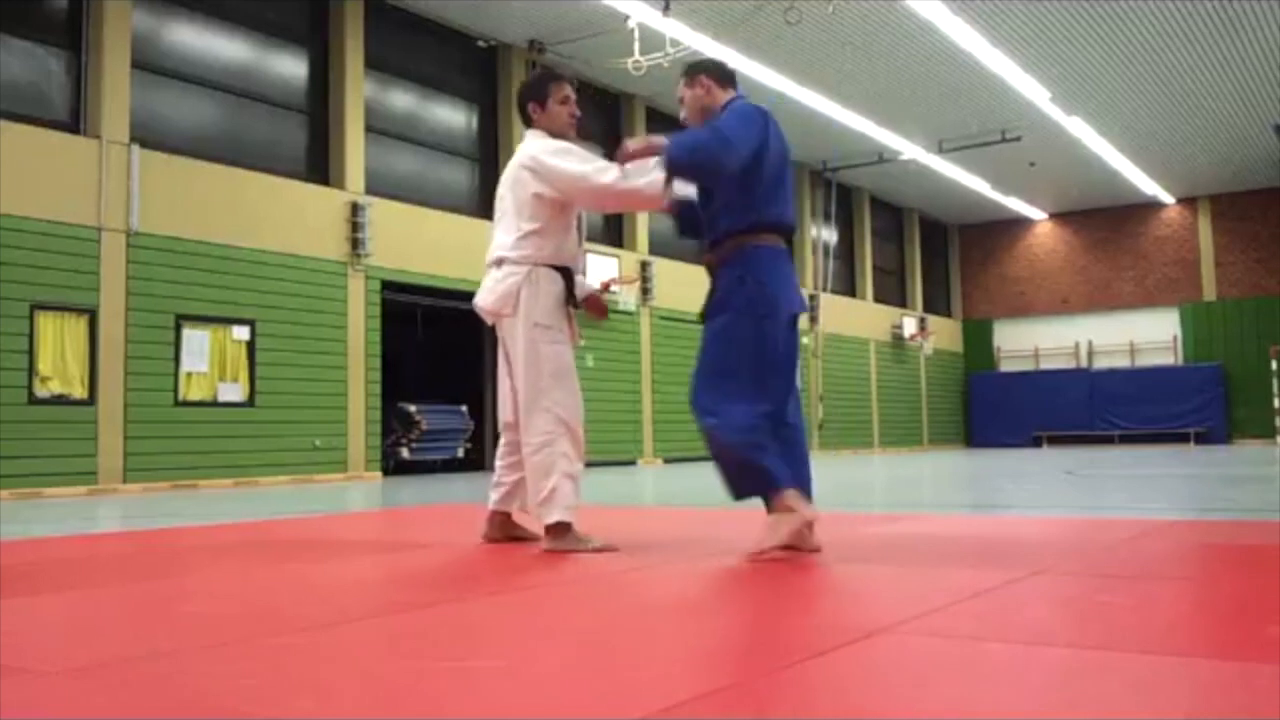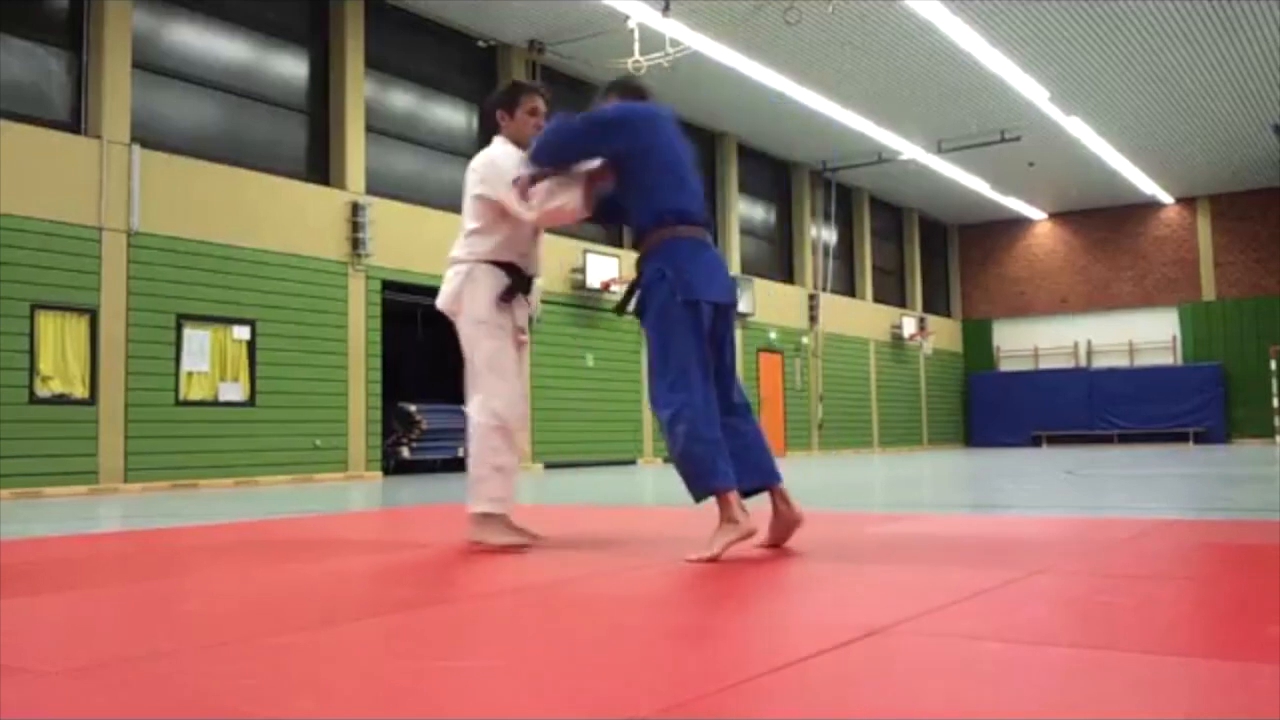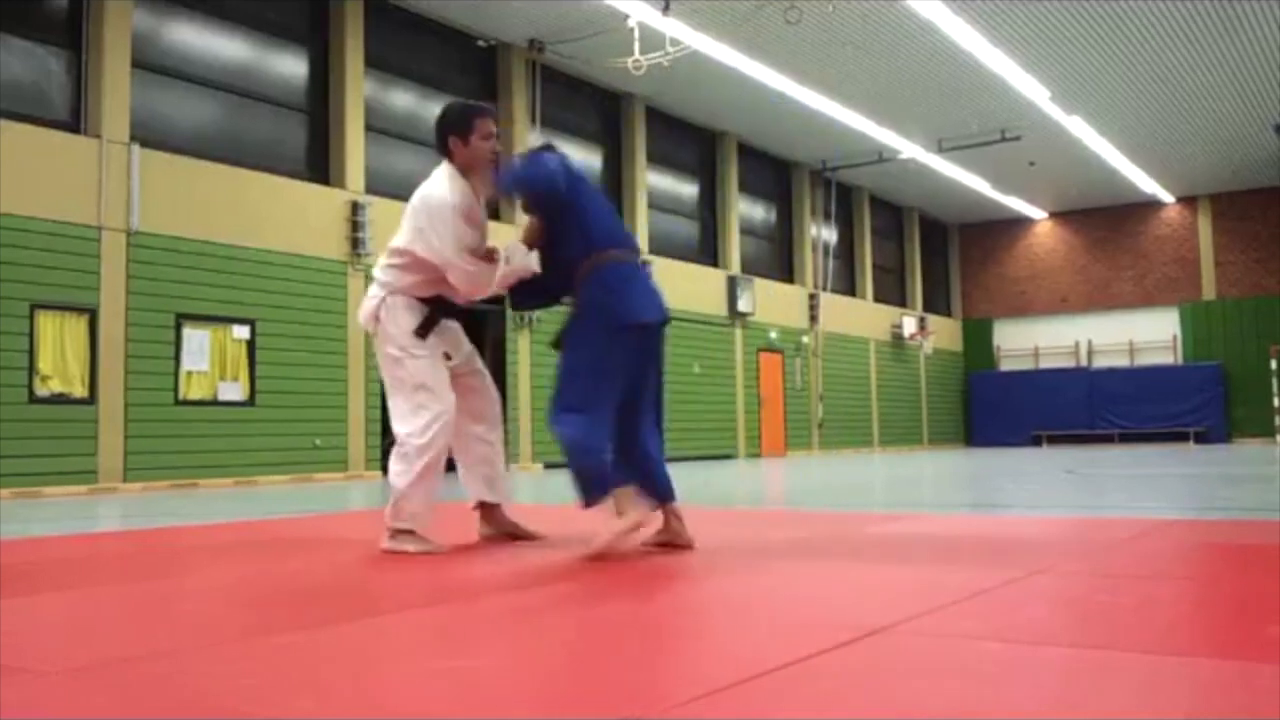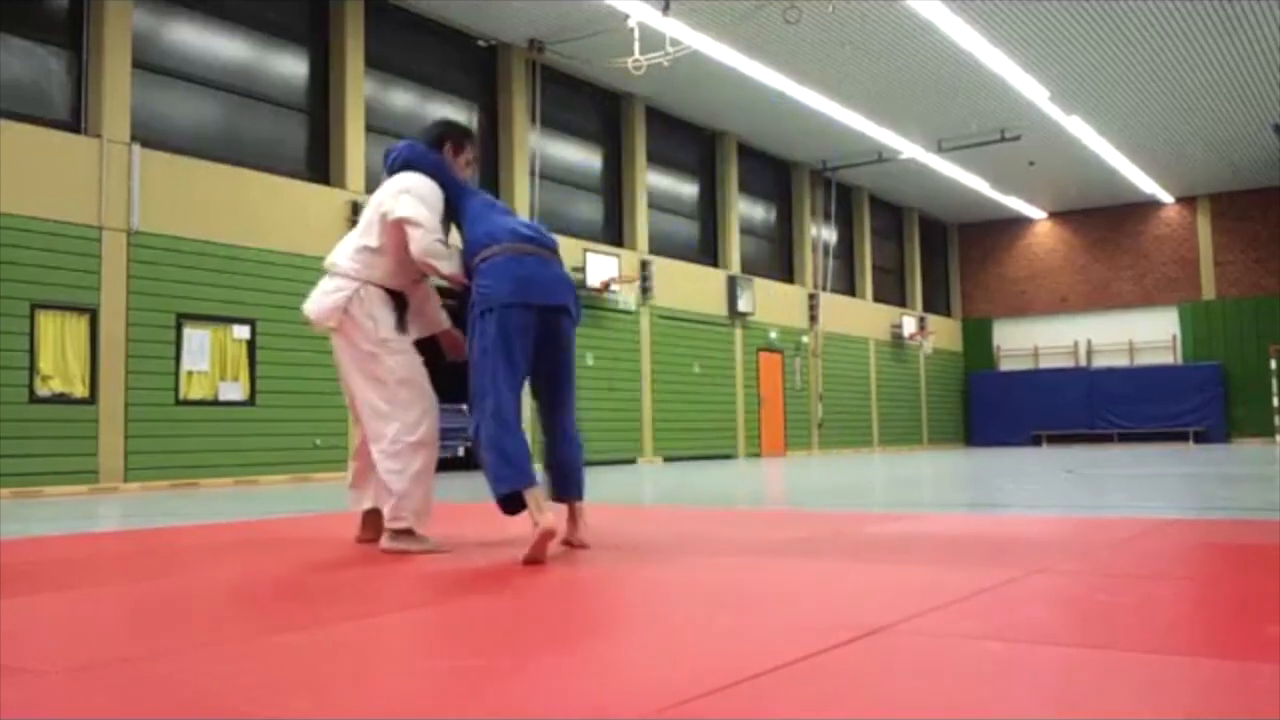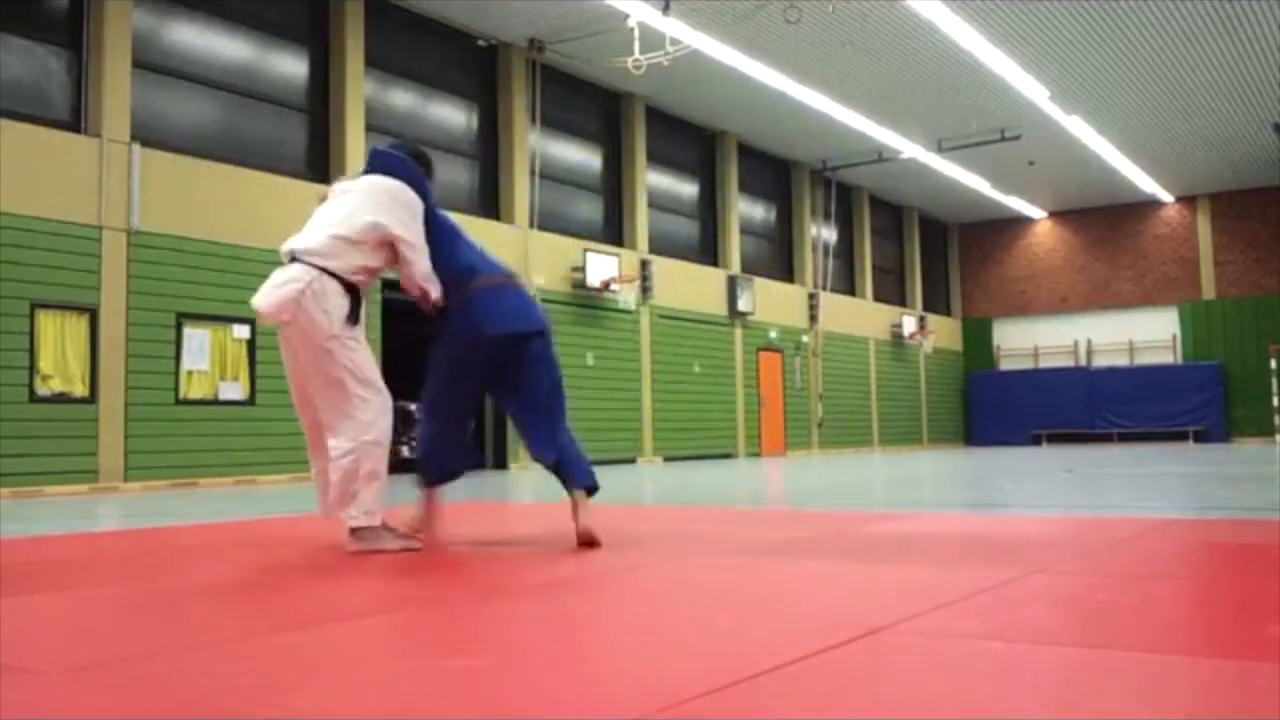
dt=0.4s
person 1, frame 1
left shoulder: (537, 162)
right shoulder: (543, 155)
right elbow: (606, 184)
left wrist: (582, 289)
left hip: (525, 290)
right hip: (531, 291)
left knee: (524, 411)
right knee: (552, 408)
left ankle: (501, 514)
right ankle: (558, 525)
person 1, frame 2
left shoulder: (512, 166)
right shoulder: (496, 160)
right elbow: (539, 203)
left wrist: (521, 305)
right wrist: (597, 181)
left hip: (503, 295)
right hip: (484, 290)
left knee: (497, 404)
right knee: (499, 401)
left ankle: (490, 513)
right ankle: (489, 513)
person 1, frame 3
left shoulder: (467, 188)
right shoulder: (440, 200)
right elbow: (472, 279)
right wrist: (526, 256)
left hip: (434, 315)
right hip: (402, 314)
left knee: (478, 405)
right knee: (430, 415)
left ankle: (491, 514)
right ankle: (401, 527)
person 1, frame 4
left shoulder: (410, 189)
right shoulder: (421, 186)
left elbow: (414, 274)
right elbow: (425, 250)
left wrist: (443, 327)
right wrist: (466, 271)
left hip: (361, 303)
right hip: (361, 304)
left knee: (383, 418)
right knee: (409, 415)
left ankle: (372, 517)
right ankle: (401, 526)
person 1, frame 5
left shoulder: (353, 193)
right shoulder: (400, 194)
right elbow: (416, 270)
left wrist: (355, 337)
right wrist: (434, 294)
left hip: (298, 292)
right hip: (316, 295)
left knee: (329, 415)
right knee: (365, 409)
left ankle: (362, 517)
right ankle: (363, 525)
person 2, frame 1
left shoulder: (743, 115)
right shoulder: (743, 126)
left elbow: (712, 155)
right elbow: (722, 217)
left wrist: (656, 145)
right wrist: (672, 205)
left hip: (752, 277)
right hip: (769, 276)
left knee: (718, 399)
right knee: (775, 402)
left ankle: (788, 503)
right ankle: (799, 521)
person 2, frame 2
left shoulder: (636, 119)
right shoulder: (662, 141)
left elbow: (565, 137)
right elbow: (616, 204)
left wrist: (539, 169)
left hip: (674, 268)
right hip: (705, 269)
left knee: (681, 395)
right knee: (723, 393)
left ankle: (732, 514)
right ankle: (781, 505)
person 2, frame 3
left shoulder: (548, 166)
right shoulder: (563, 221)
left elbow: (538, 178)
right elbow: (549, 285)
left wrist: (495, 180)
left hip: (607, 298)
right hip: (638, 300)
left knee: (573, 413)
right knee: (634, 419)
left ankle: (626, 506)
right ankle: (672, 523)
person 2, frame 4
left shoulder: (469, 198)
right shoulder: (519, 223)
left elbow: (409, 155)
left hip: (503, 285)
right hip: (555, 286)
left knee: (497, 410)
right knee: (558, 411)
left ankle: (540, 514)
right ankle: (577, 519)
person 2, frame 5
left shoulder: (423, 219)
left hip: (476, 314)
right hip: (522, 314)
left knee: (441, 417)
right knee: (548, 425)
left ankle: (427, 511)
right ankle: (581, 507)
